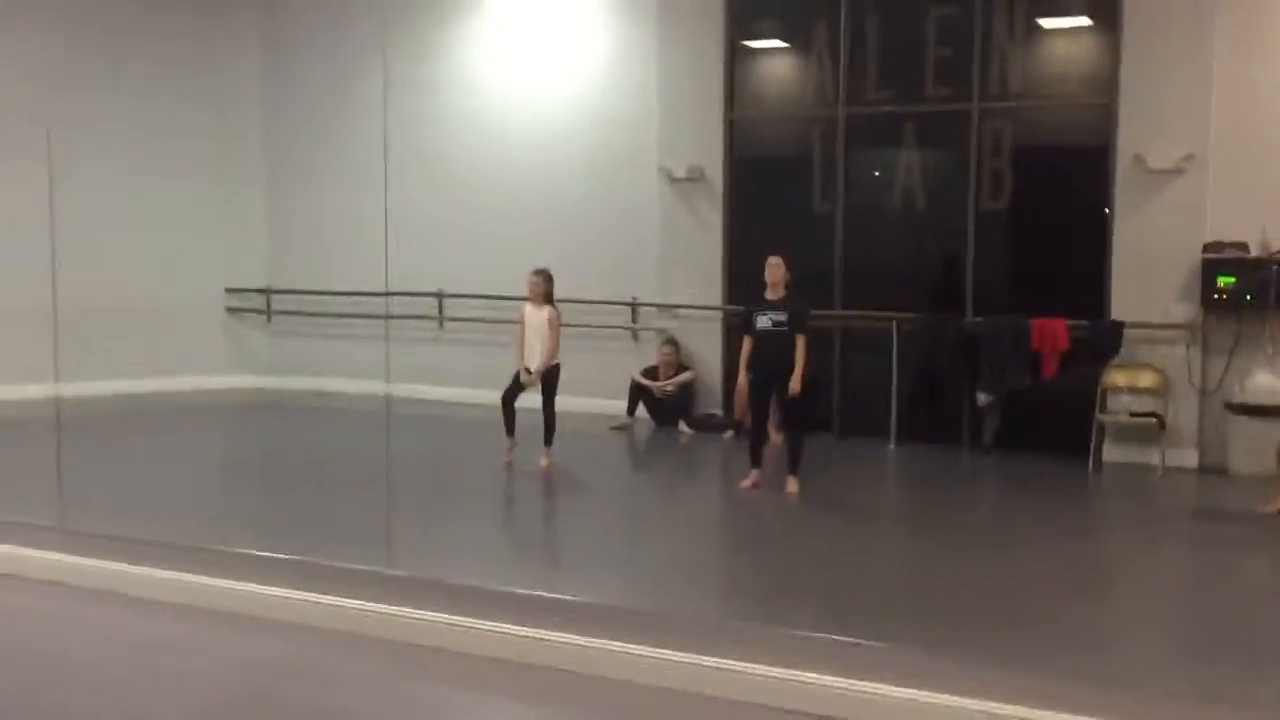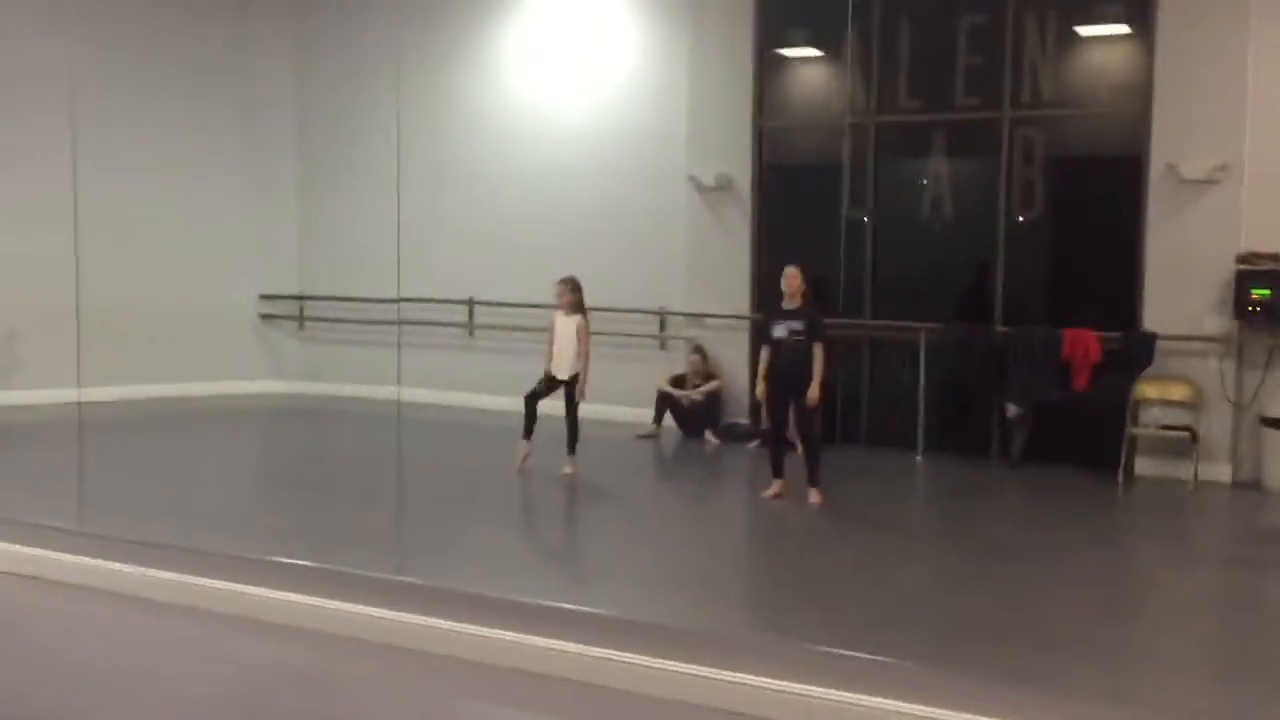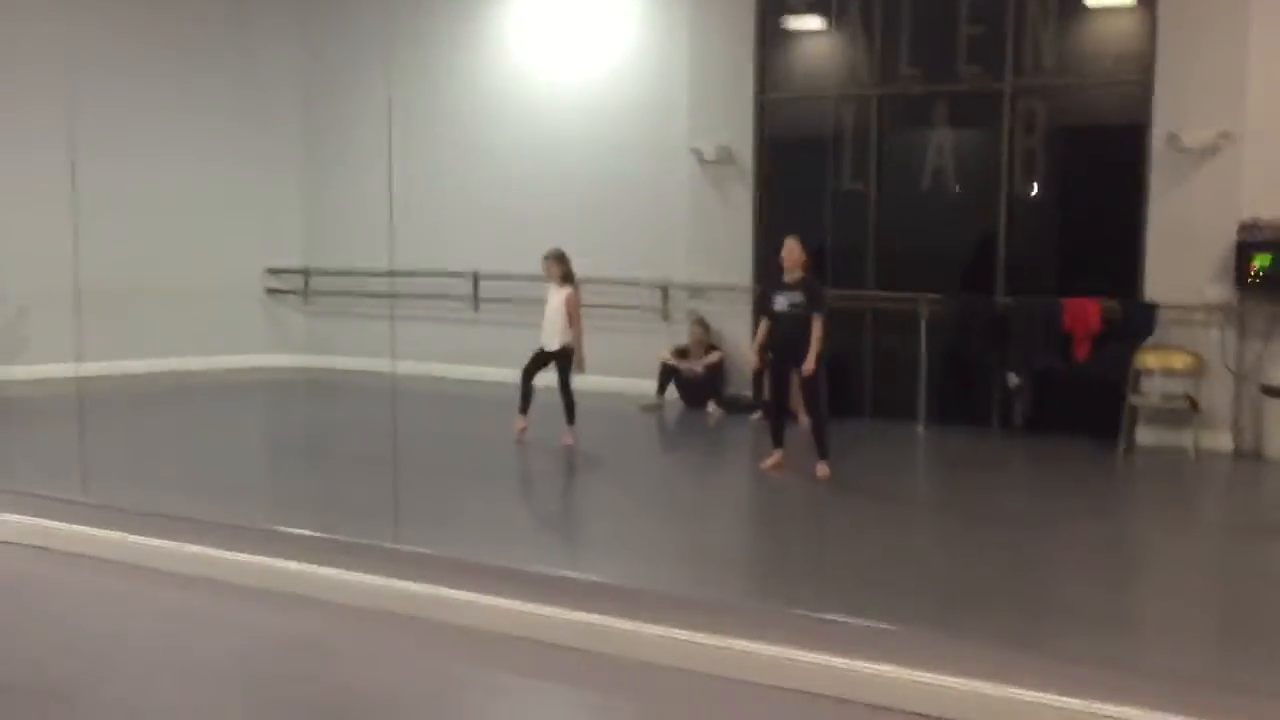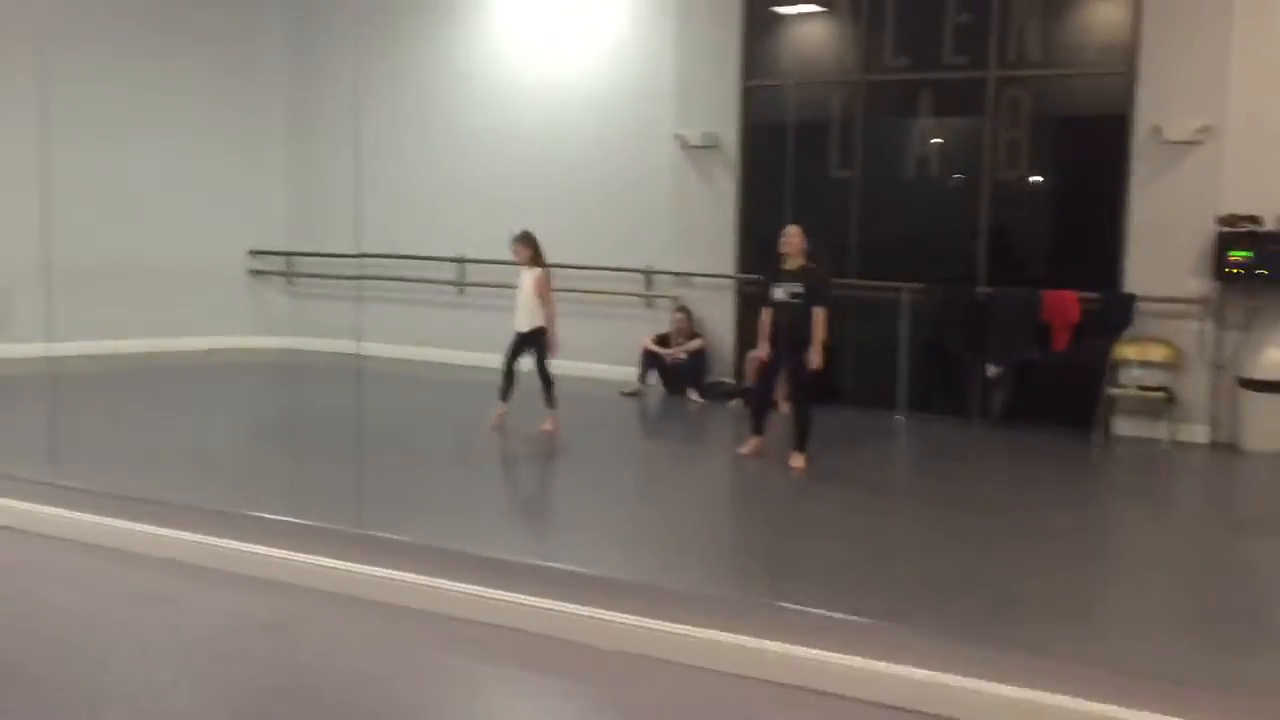
dt=0.5s
person 1, frame 1
left shoulder: (794, 306)
right shoulder: (755, 306)
left elbow: (800, 342)
right elbow: (747, 340)
left wrist: (797, 375)
right wrist: (742, 372)
left hip: (785, 373)
right hip: (759, 372)
left knee: (791, 423)
right knee: (757, 421)
left ankle: (792, 476)
right ankle: (754, 471)
person 1, frame 2
left shoulder: (810, 315)
right shoulder: (772, 316)
left elbow: (818, 351)
right elbow: (765, 350)
left wrist: (815, 384)
right wrist: (760, 381)
left hip: (802, 383)
right hip: (776, 382)
left knee: (806, 432)
right knee: (776, 431)
left ankle: (813, 487)
right ankle: (777, 481)
person 1, frame 3
left shoulder: (811, 287)
right shoulder: (774, 288)
left elbow: (817, 323)
right elbow: (765, 321)
left wrist: (812, 356)
right wrist: (756, 351)
left hip: (804, 354)
right hip: (778, 353)
left knee: (813, 404)
right knee: (777, 401)
left ankle: (823, 460)
right ankle: (778, 452)
person 1, frame 4
left shoulder: (813, 276)
right shoulder: (774, 275)
left elbow: (819, 314)
right elbow: (767, 310)
left wrist: (816, 349)
right wrist: (763, 342)
left hip: (800, 345)
right hip: (775, 342)
left knee: (800, 396)
right knee: (761, 388)
left ankle: (799, 451)
right ankle: (756, 438)
person 2, frame 1
left shoulder: (552, 313)
right shoulder: (525, 309)
left elbow: (553, 346)
right elbow: (520, 342)
left wrist: (538, 372)
right wrist: (523, 369)
left hip: (549, 367)
right hip: (528, 366)
left knee: (548, 407)
right knee: (507, 398)
left ankle: (546, 452)
right ankle: (510, 441)
person 2, frame 2
left shoulder: (580, 321)
right shoulder: (557, 317)
left elbow: (584, 354)
right elbow: (550, 347)
left wrist: (582, 382)
right wrist: (546, 373)
left hip: (573, 375)
right hip: (555, 373)
left knee: (571, 415)
right knee: (530, 399)
left ankle: (571, 460)
right ankle: (526, 444)
person 2, frame 3
left shoulder: (569, 293)
right shoulder: (552, 289)
left elbow: (577, 325)
left wrist: (578, 353)
left hip: (563, 347)
right hip: (547, 345)
left knee: (564, 386)
right knee: (527, 373)
left ankle: (570, 430)
right ankle: (522, 418)
person 2, frame 4
left shoulder: (540, 274)
right shoulder: (524, 272)
left elbow: (548, 306)
left wrist: (550, 334)
left hip: (537, 330)
right hip: (523, 329)
left knee: (541, 369)
right knee: (509, 361)
left ankle: (551, 415)
right ankle: (503, 405)
